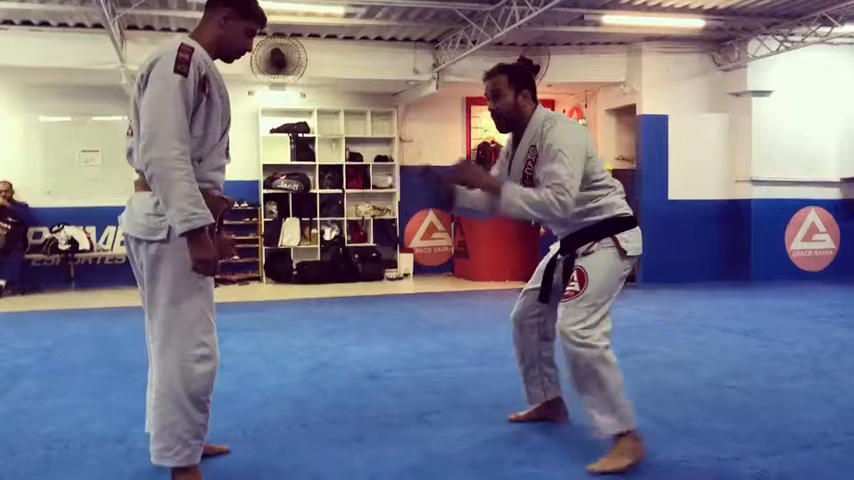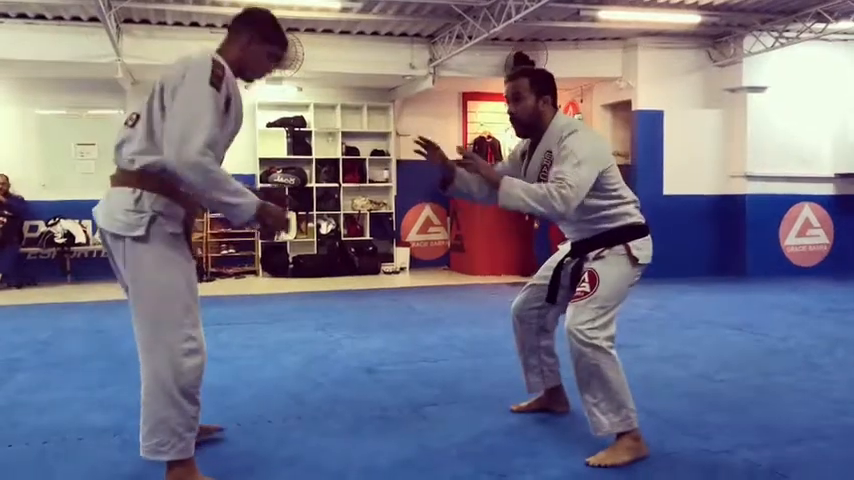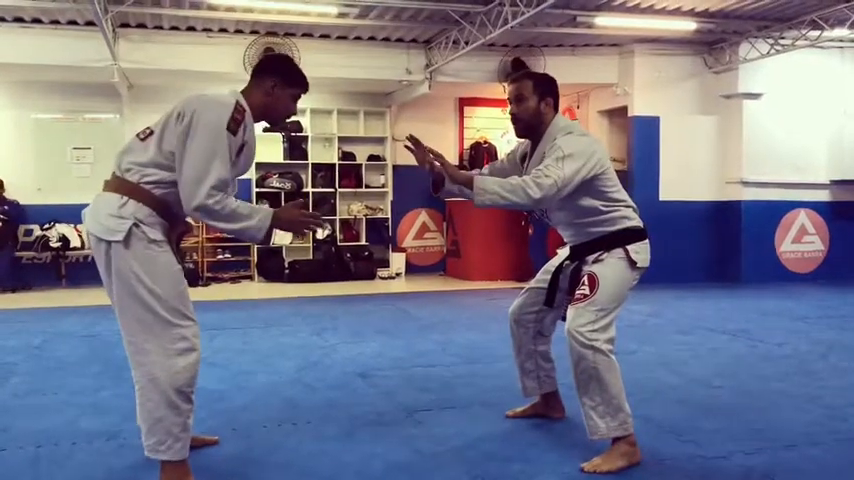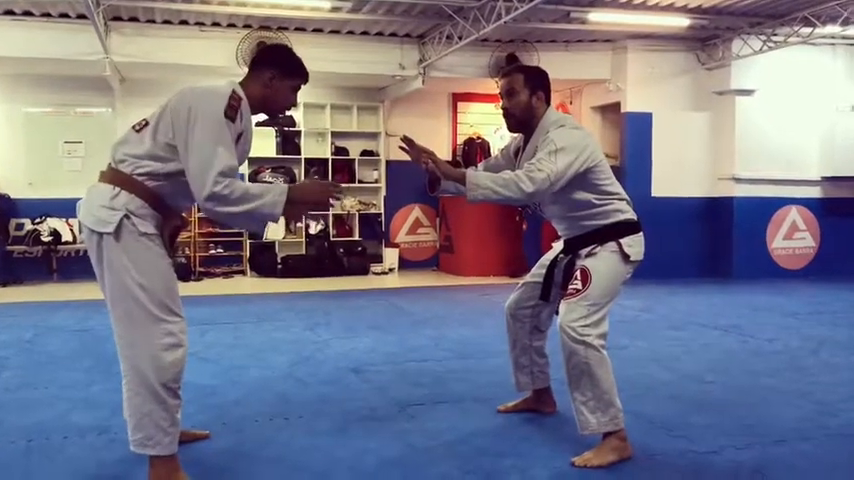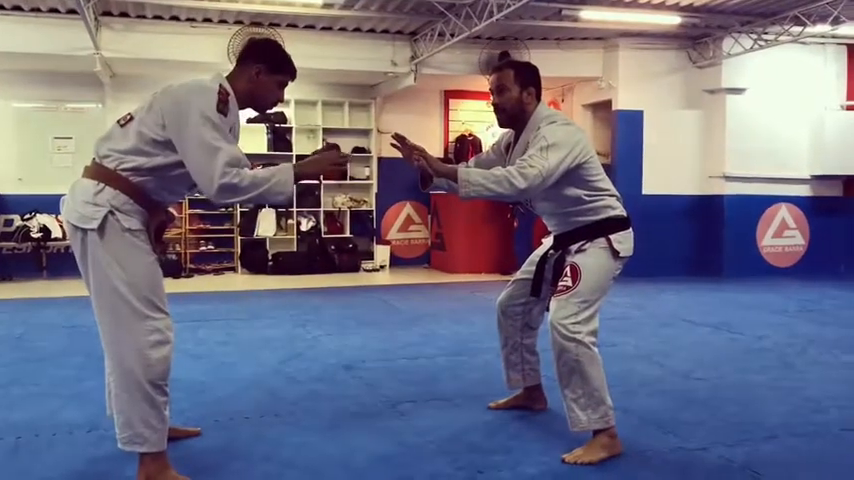
dt=0.5s
person 1, frame 1
left shoulder: (198, 69)
right shoulder: (181, 60)
right elbow: (163, 154)
left wrist: (206, 224)
right wrist: (196, 231)
left hip: (177, 220)
right hip: (171, 222)
left knee: (175, 340)
right knee: (188, 346)
left ankle: (178, 439)
person 1, frame 2
left shoulder: (215, 84)
right shoulder: (205, 73)
right elbow: (191, 161)
left wrist: (246, 208)
right wrist: (254, 209)
left hip: (146, 212)
right hip: (141, 214)
left knee: (166, 335)
right knee: (176, 340)
left ankle: (176, 425)
person 1, frame 3
left shoulder: (233, 122)
right shoulder: (220, 113)
left elbow: (211, 197)
right elbow: (203, 200)
left wrist: (272, 219)
right wrist: (272, 219)
left hip: (135, 220)
right hip: (128, 221)
left knee: (157, 338)
right knee: (172, 342)
left ankle: (168, 433)
person 1, frame 4
left shoulder: (231, 113)
right shoulder: (217, 104)
left elbow: (215, 191)
right elbow: (215, 191)
left wrist: (281, 203)
right wrist: (289, 196)
left hip: (132, 213)
right hip: (122, 213)
left knee: (150, 332)
right knee: (158, 337)
left ankle: (157, 425)
person 1, frame 5
left shoulder: (216, 105)
right shoulder: (203, 99)
left elbow: (214, 180)
right elbow: (224, 181)
right wrist: (299, 171)
left hip: (118, 209)
right hip: (106, 209)
left knee: (134, 328)
right knee: (143, 333)
left ankle: (146, 423)
person 2, frame 1
left shoulder: (561, 136)
right shoulder: (516, 145)
left elbow: (559, 203)
right elbow: (490, 203)
left wrist: (495, 188)
right wrist: (451, 190)
left hip: (607, 239)
right hip: (573, 242)
left knee: (579, 329)
right knee: (528, 318)
left ankle: (626, 438)
right ankle: (549, 403)
person 2, frame 2
left shoulder: (578, 141)
right shoulder: (530, 147)
left elbow: (559, 201)
right elbow: (488, 190)
left wrist: (497, 179)
right wrist: (451, 172)
left hip: (617, 245)
right hip: (580, 246)
left knee: (585, 329)
right knee: (528, 311)
left ankle: (628, 437)
right ankle: (551, 394)
person 2, frame 3
left shoulder: (574, 144)
right shoulder: (530, 149)
left elbow: (536, 191)
right elbow: (488, 179)
left wrist: (463, 179)
right wrist: (440, 174)
left hip: (617, 248)
right hip: (579, 249)
left knee: (585, 331)
right knee: (526, 315)
left ankle: (624, 441)
right ankle: (548, 399)
person 2, frame 4
left shoulder: (566, 137)
right shoulder: (523, 143)
left elbow: (528, 184)
right elbow: (486, 175)
left wrist: (453, 174)
right wrist: (437, 172)
left hip: (610, 242)
right hip: (573, 242)
left knee: (577, 327)
right knee: (522, 310)
left ankle: (615, 437)
right ankle: (540, 393)
person 2, frame 5
left shoulder: (557, 133)
right shoulder: (515, 138)
left elbow: (521, 181)
right elbow: (476, 170)
left wrist: (446, 171)
right wrist: (429, 169)
left hip: (599, 238)
right hip: (563, 238)
left knee: (568, 323)
right knee: (513, 307)
left ankle: (604, 434)
right ankle: (530, 391)
